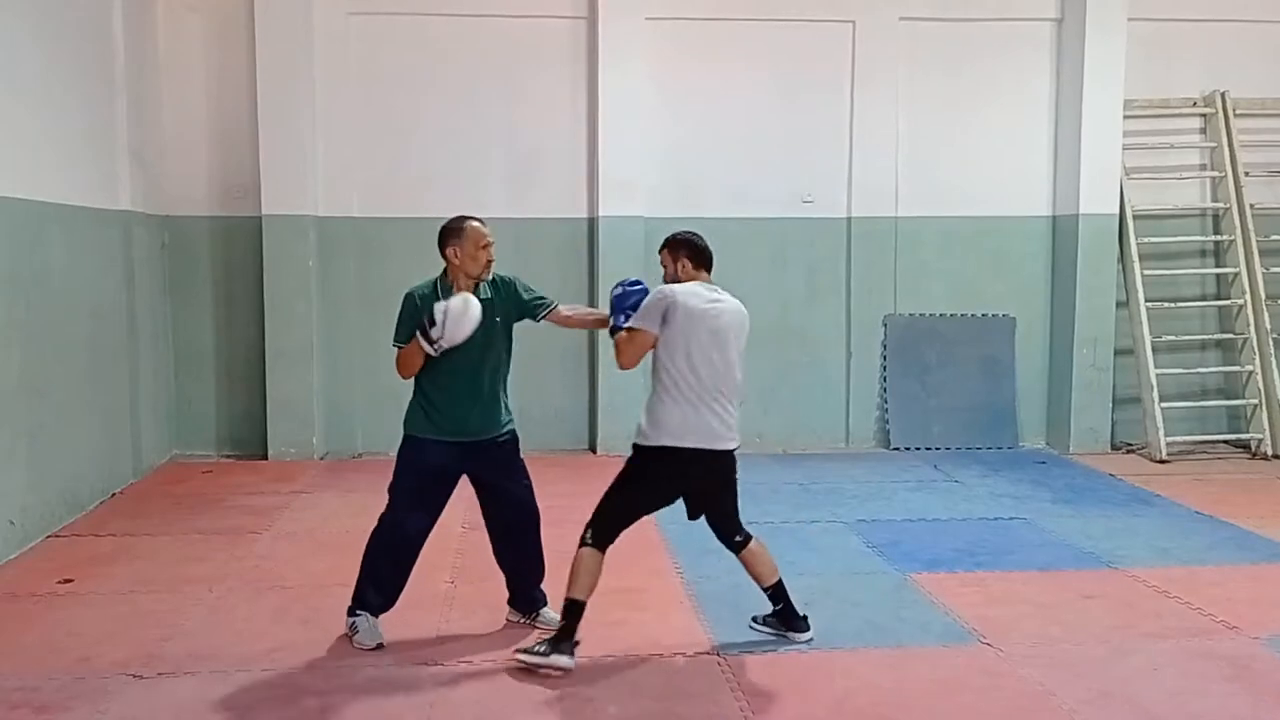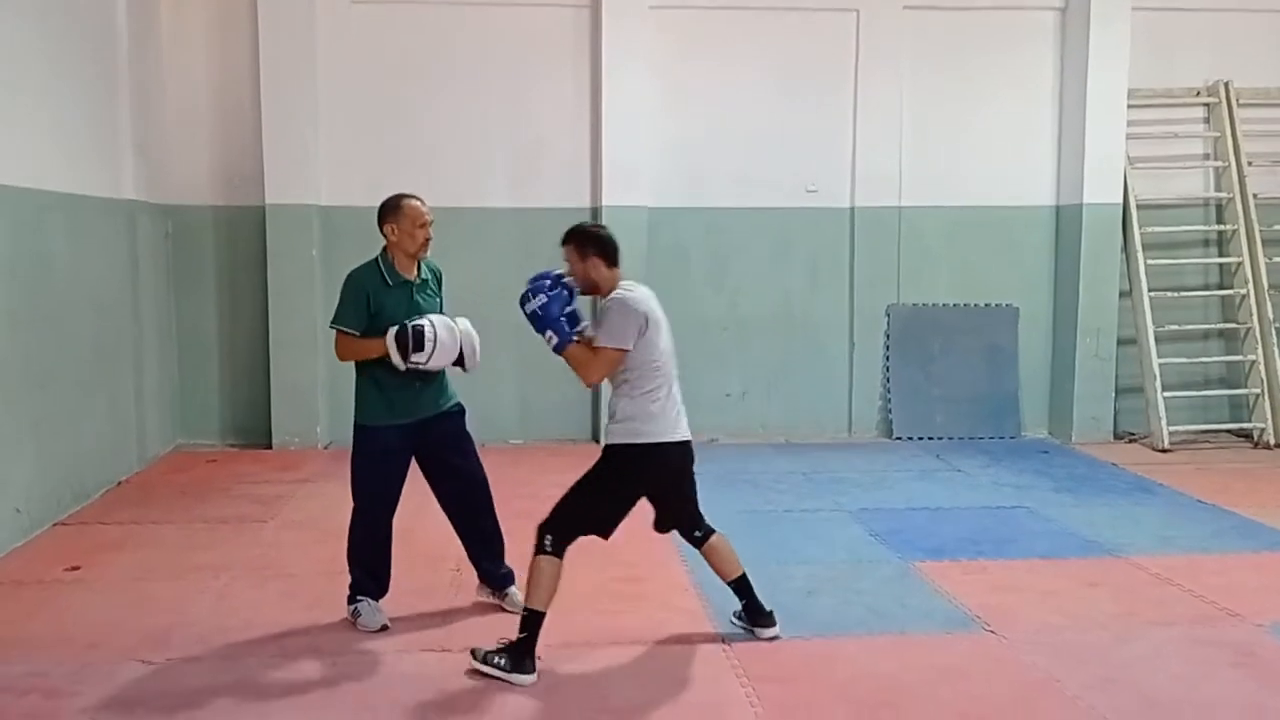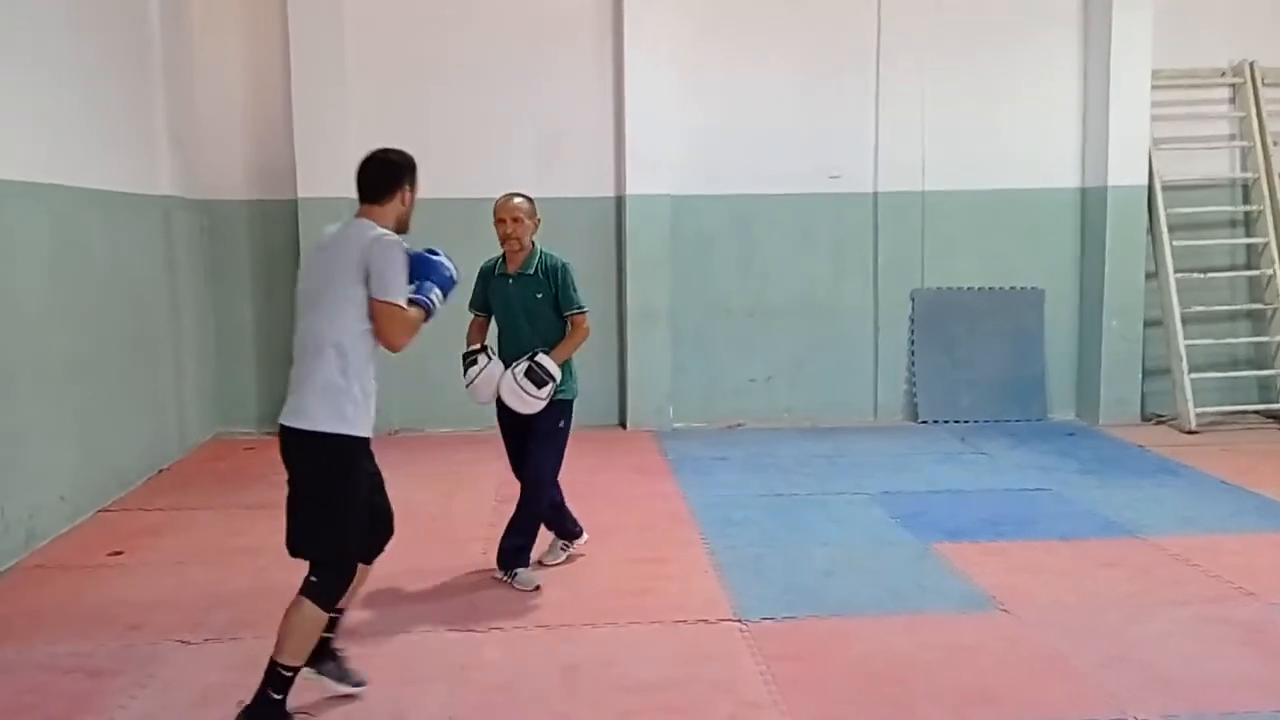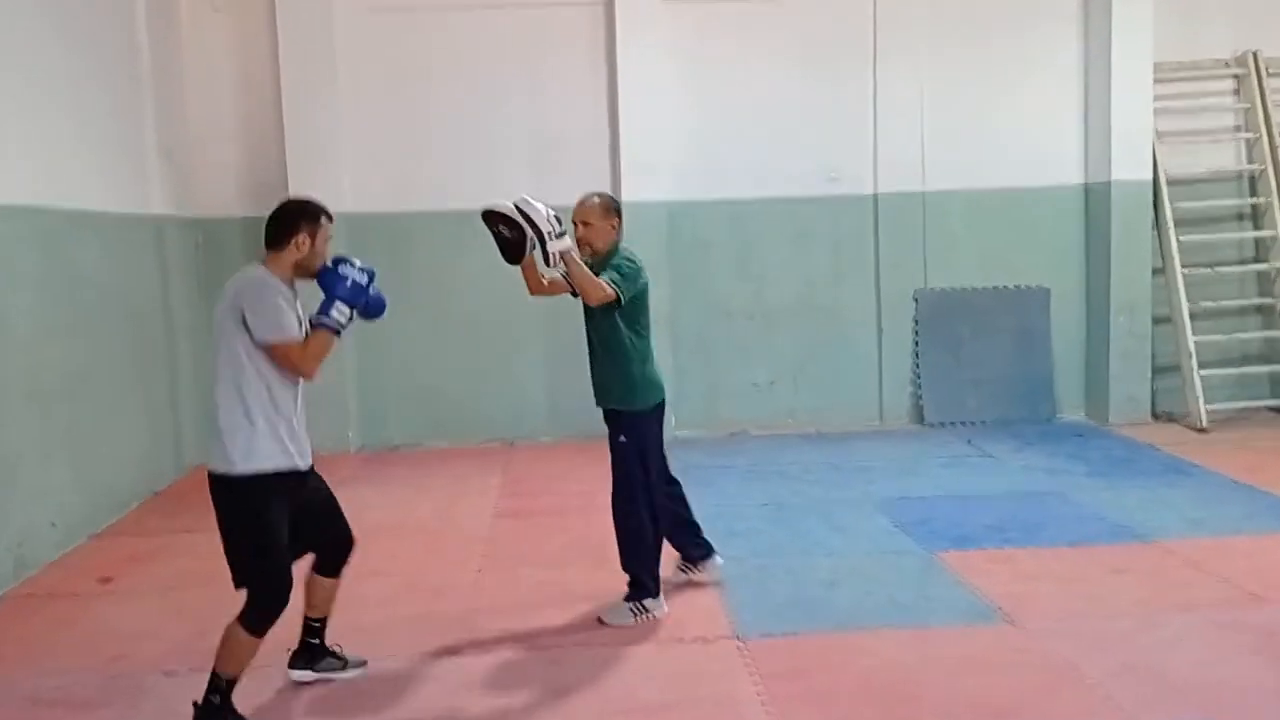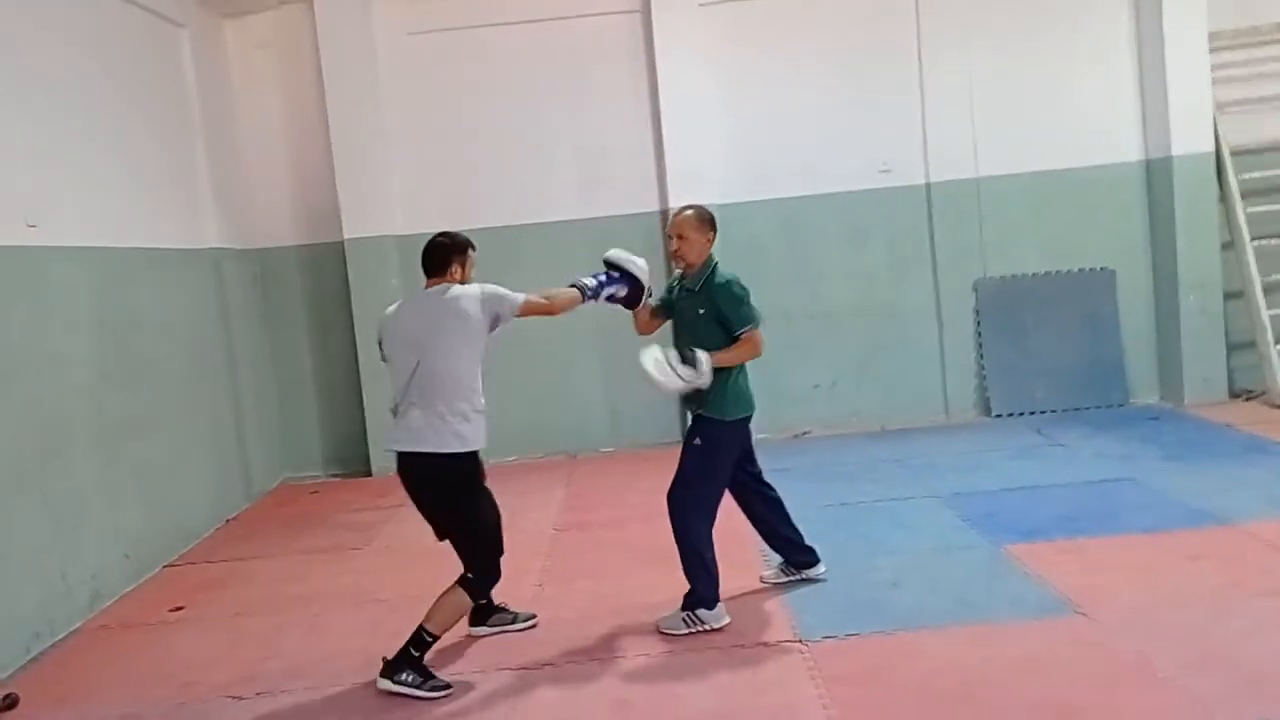
dt=1s
person 1, frame 1
left shoulder: (666, 297)
right shoulder: (738, 311)
left elbow: (626, 357)
left wrist: (622, 317)
left hip: (665, 448)
right hip: (719, 448)
left knee: (599, 532)
right knee: (733, 532)
left ankle: (563, 641)
right ankle: (789, 616)
person 1, frame 2
left shoulder: (621, 304)
right shoulder: (638, 296)
left elbow: (594, 372)
left wrist: (553, 330)
right wrist: (570, 324)
left hip: (636, 445)
right hip: (675, 441)
left knee: (553, 534)
right knee: (696, 528)
left ankle: (522, 652)
right ankle: (758, 613)
person 1, frame 3
left shoulder: (329, 243)
right shoulder: (383, 246)
right elbow: (394, 334)
right wrist: (430, 292)
left hip: (312, 422)
right hip: (332, 429)
left knee: (373, 527)
right knee: (331, 569)
left ankle: (322, 645)
person 1, frame 4
left shoulder: (274, 289)
right shoulder: (258, 288)
left elbow: (296, 354)
right elbow: (303, 363)
left wrist: (337, 306)
right wrist: (340, 306)
left hip: (287, 461)
right hip: (250, 472)
left knee: (337, 542)
right knee: (270, 595)
left ankle: (310, 650)
person 1, frame 5
left shoulder: (391, 319)
right shoulder: (477, 299)
right elbow: (550, 304)
right wrist: (596, 286)
left hip: (411, 455)
right hip: (451, 455)
left knee: (479, 532)
right knee: (482, 567)
left ankle: (484, 610)
right ankle: (405, 663)
person 2, frame 1
left shoulder: (505, 291)
right shoulder: (419, 300)
left elbow: (562, 314)
right elbow: (405, 369)
left wrist: (614, 318)
right wrist: (428, 338)
left hip: (493, 436)
right hip: (431, 438)
left knee: (521, 518)
right knee: (401, 526)
left ankle: (527, 603)
right ankle: (364, 611)
person 2, frame 2
left shoulder: (433, 275)
right shoulder: (363, 281)
right elbow: (344, 348)
right wrist: (393, 343)
left hip: (440, 410)
right hip: (381, 420)
left knee: (471, 493)
right knee: (373, 509)
left ankle: (496, 580)
right ankle: (364, 596)
person 2, frame 3
left shoulder: (555, 268)
right shoulder: (488, 273)
left elbow: (581, 327)
right elbow: (478, 321)
left wrist: (549, 364)
right wrist: (474, 352)
left hip: (552, 391)
left knee: (539, 476)
right knee: (528, 473)
left ankle: (513, 560)
right ankle: (569, 531)
person 2, frame 4
left shoulder: (627, 266)
right shoulder: (592, 265)
left elbow: (596, 296)
right elbow: (540, 287)
left wrist: (564, 249)
right wrist: (525, 252)
left hip: (636, 399)
right hip: (624, 398)
left knee: (632, 494)
right knee: (655, 484)
left ankle: (646, 596)
right ankle: (699, 555)
person 2, frame 5
left shoulder: (725, 285)
right shoulder: (679, 286)
left elbow: (753, 345)
right elbow: (645, 326)
left wrist: (705, 363)
left hip: (723, 411)
right hip: (715, 410)
left knee: (688, 500)
right knee: (750, 485)
left ankle: (704, 605)
right ankle: (802, 559)
